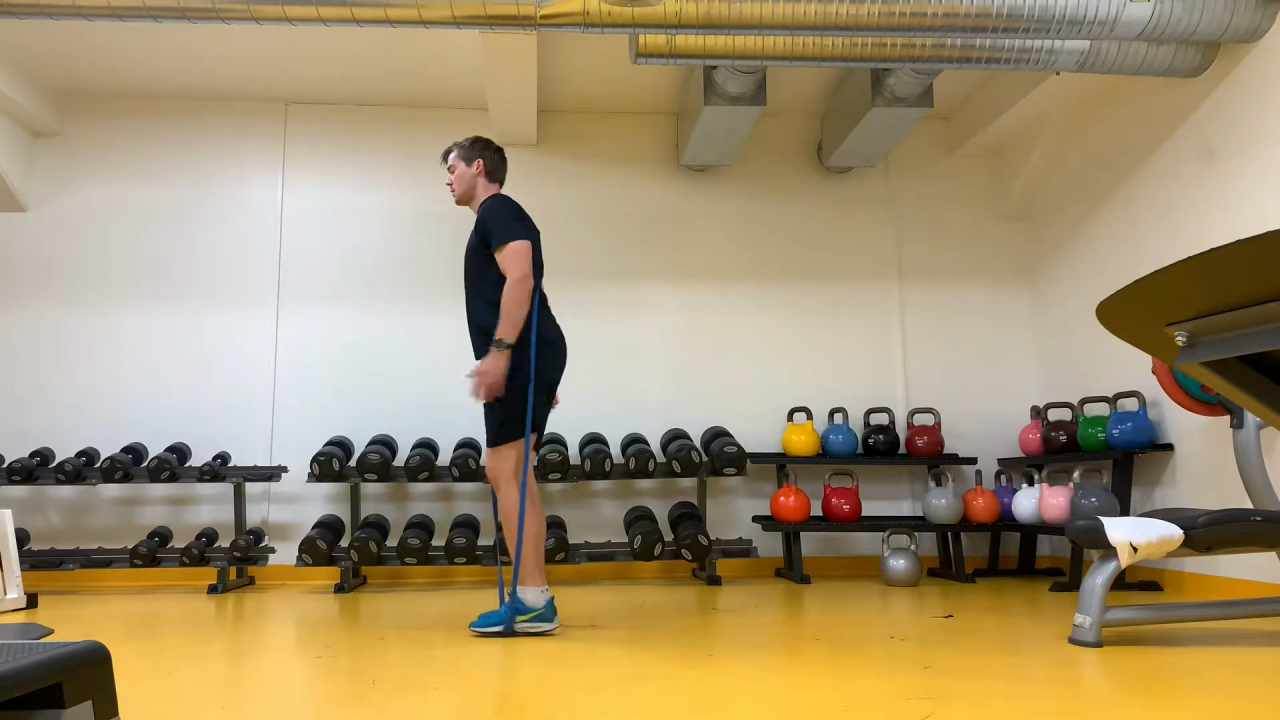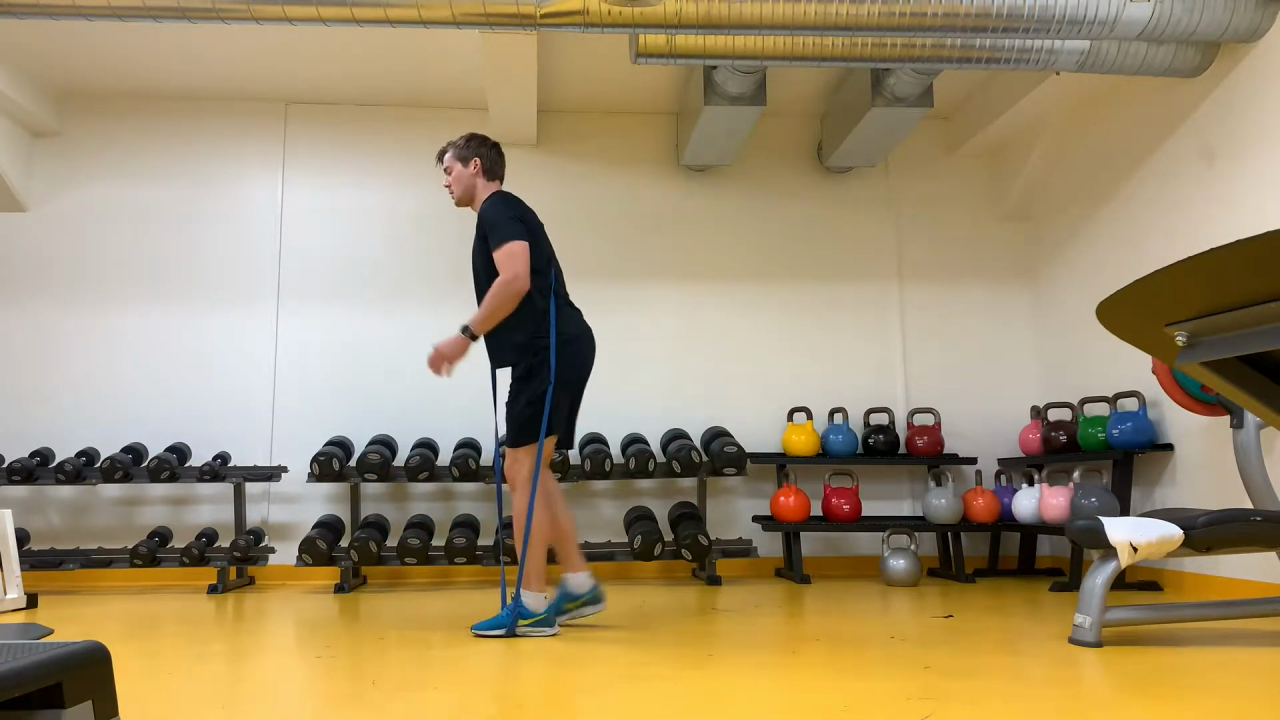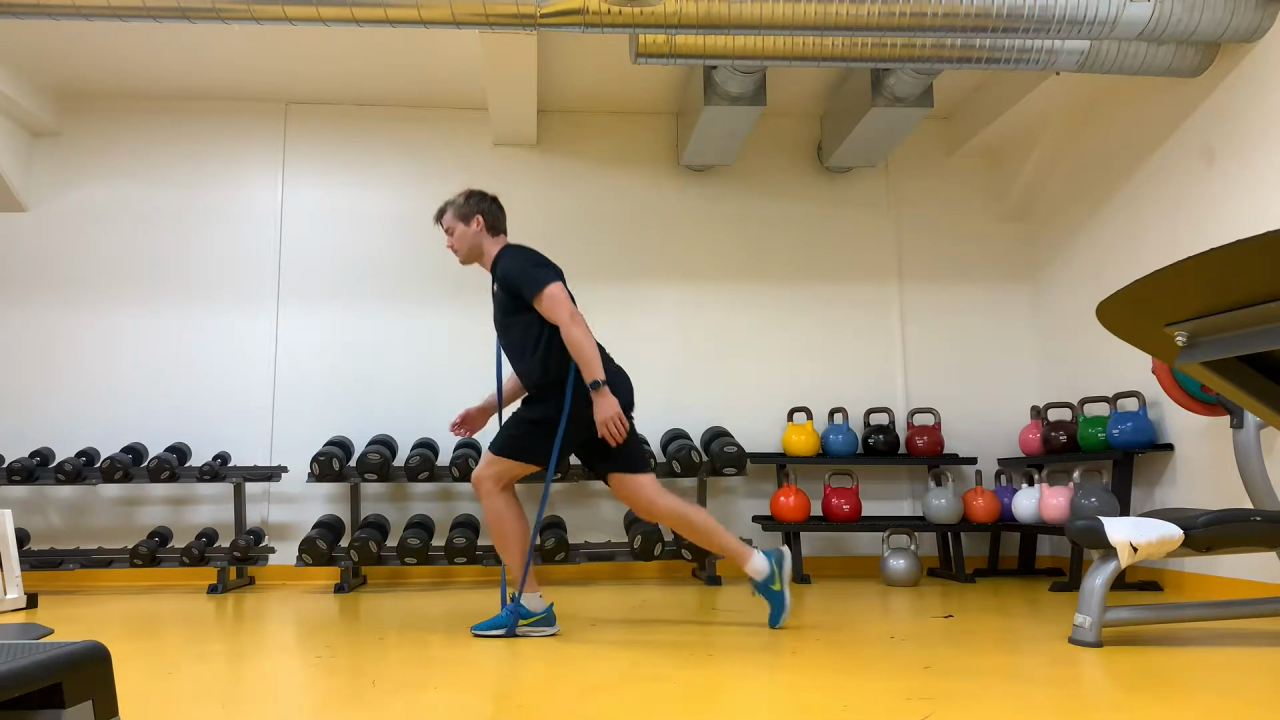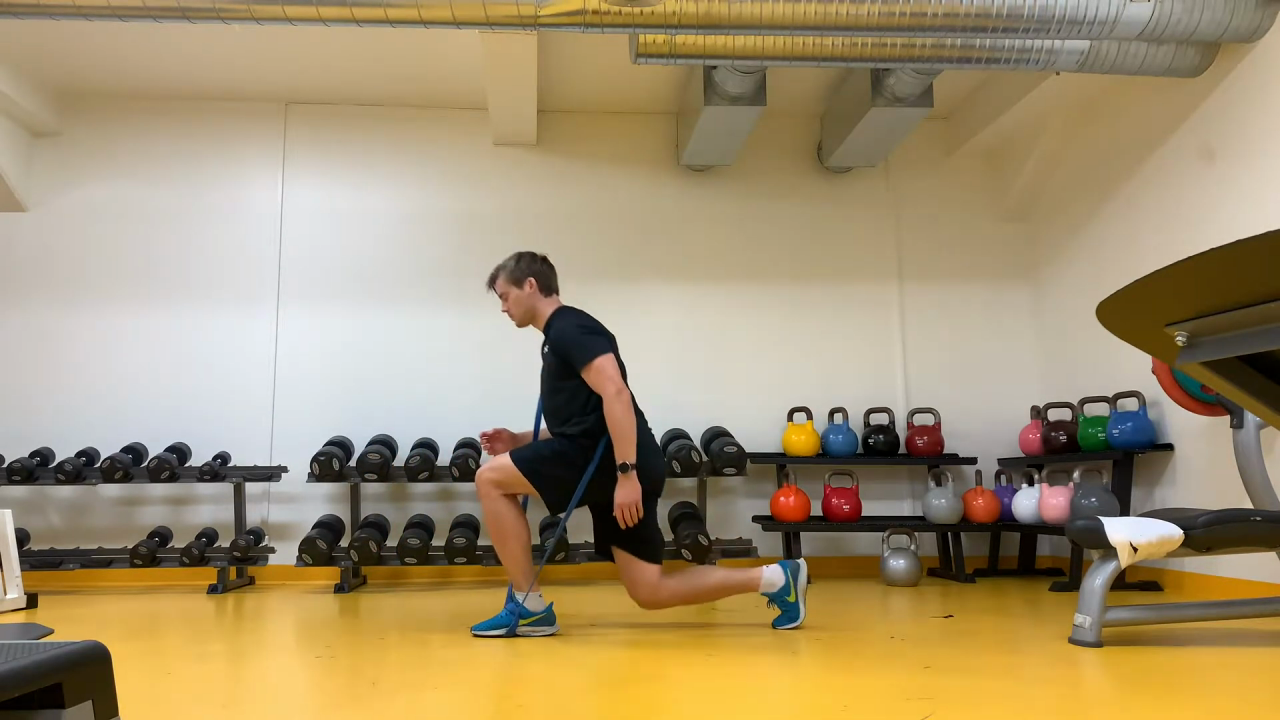
dt=0.4s
person 1, frame 1
left shoulder: (498, 211)
right shoulder: (497, 219)
left elbow: (521, 280)
left wrist: (498, 350)
left hip: (526, 360)
right hip: (529, 361)
left knee: (503, 472)
right knee: (516, 475)
left ankle: (532, 601)
right ankle: (535, 597)
person 1, frame 2
left shoulder: (497, 210)
right shoulder: (506, 215)
left elbow: (516, 282)
left wrist: (465, 336)
left hip: (547, 352)
right hip: (555, 352)
left knee: (520, 470)
right knee: (530, 472)
left ankle: (534, 606)
right ankle: (579, 583)
person 1, frame 3
left shoulder: (514, 264)
right shoulder: (510, 274)
left elbow: (570, 321)
left wrist: (598, 391)
right wrist: (489, 407)
left hip: (580, 392)
right hip: (582, 393)
left knee: (488, 479)
right knee: (649, 501)
left ankle: (531, 606)
right ankle: (763, 566)
person 1, frame 4
left shoulder: (569, 329)
right shoulder: (562, 334)
left elbow: (616, 394)
left wrist: (626, 474)
right wrist: (521, 440)
left hip: (610, 455)
right hip: (616, 460)
left knee: (491, 480)
right knee: (652, 591)
left ankle: (529, 607)
right ankle: (778, 578)
